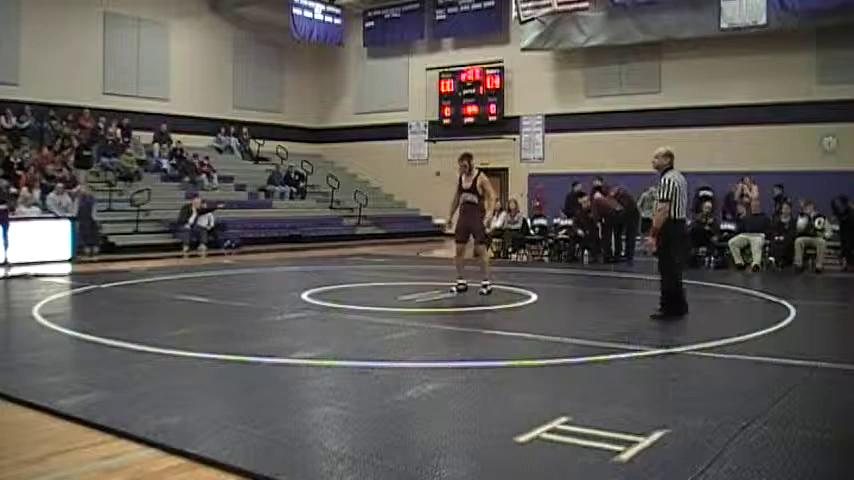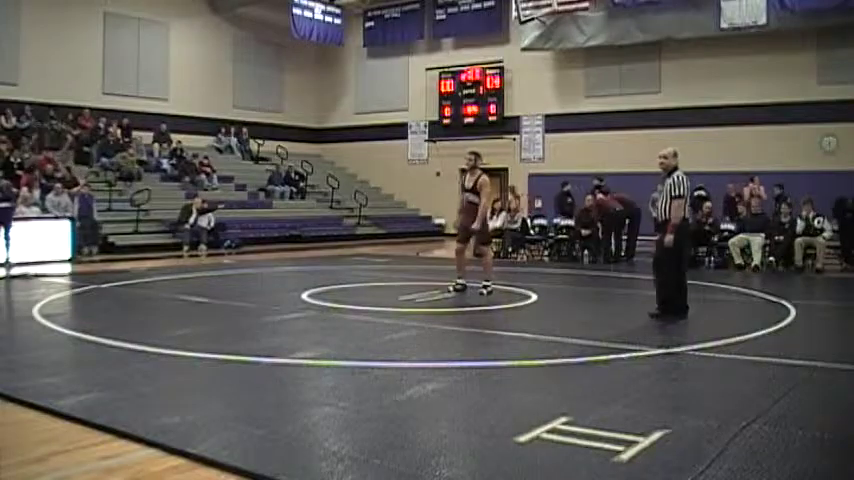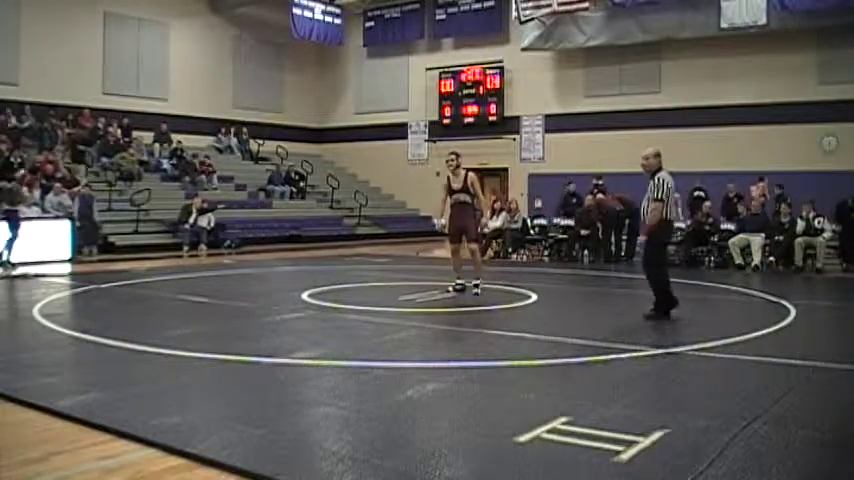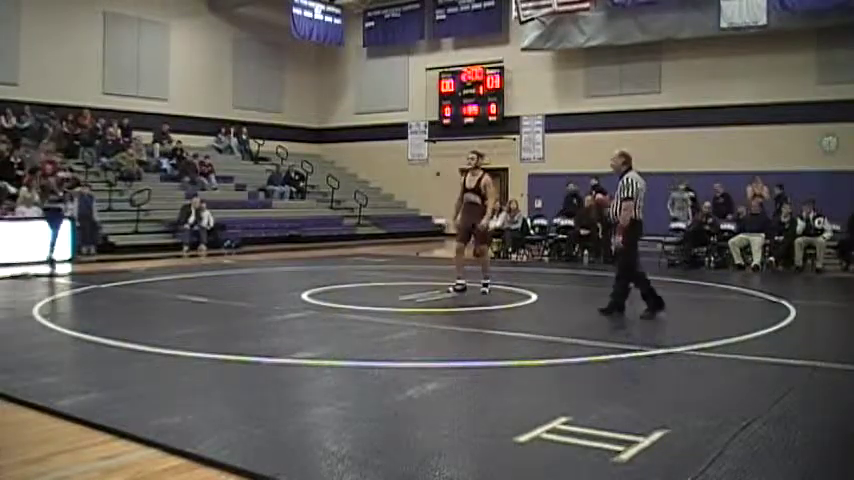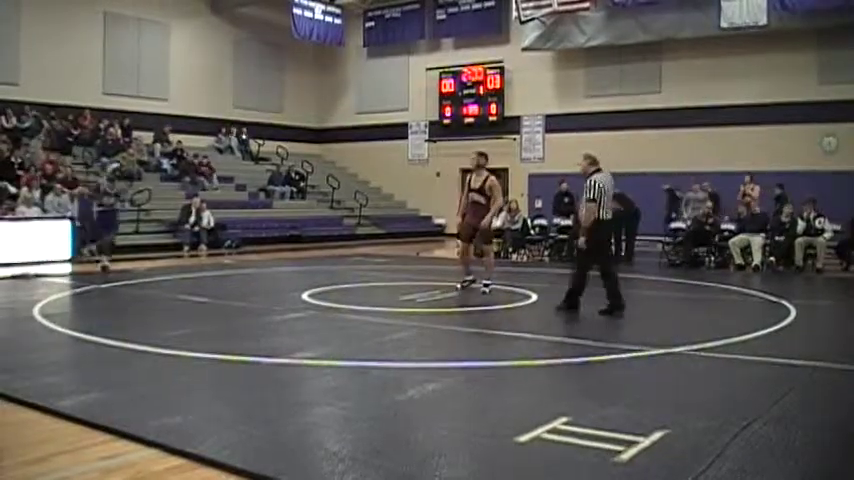
dt=0.7s
person 1, frame 1
left shoulder: (667, 179)
right shoulder: (678, 176)
left elbow: (662, 210)
left wrist: (652, 234)
left hip: (669, 228)
right hip: (679, 226)
left knee: (667, 269)
right knee: (674, 268)
left ankle: (669, 309)
right ankle: (678, 306)
person 1, frame 2
left shoulder: (677, 178)
right shoulder: (670, 178)
left elbow: (678, 207)
left wrist: (670, 232)
left hip: (674, 230)
right hip: (676, 230)
left knee: (662, 267)
right knee: (677, 270)
left ankle: (666, 308)
right ankle: (679, 308)
person 1, frame 3
left shoulder: (659, 179)
right shoulder: (659, 178)
left elbow: (656, 209)
left wrist: (645, 232)
left hip: (657, 228)
right hip: (658, 228)
left knee: (655, 268)
right knee: (652, 266)
left ankle: (662, 309)
right ankle: (667, 300)
person 1, frame 4
left shoulder: (628, 179)
right shoulder: (630, 178)
left elbow: (627, 209)
left wrist: (620, 234)
left hip: (628, 228)
right hip: (629, 228)
left knee: (629, 269)
right knee: (623, 268)
left ankle: (654, 303)
right ankle: (616, 304)
person 1, frame 5
left shoulder: (592, 181)
right shoulder: (607, 177)
left elbow: (590, 210)
left wrist: (583, 234)
left hip: (595, 228)
right hip: (606, 226)
left knee: (582, 267)
right knee: (606, 267)
left ankle: (571, 302)
right ankle: (615, 303)
person 2, frame 1
left shoulder: (481, 178)
right shoulder: (460, 178)
left elbow: (492, 196)
left wrist: (489, 214)
right wrist: (450, 215)
left hip: (477, 217)
right hip: (463, 217)
left knee: (480, 249)
right knee: (459, 249)
left ankle: (487, 283)
right ankle: (461, 282)
person 2, frame 2
left shoulder: (483, 179)
right shoulder: (465, 176)
left elbow: (485, 202)
left wrist: (478, 221)
right wrist: (459, 216)
left hip: (478, 218)
right hip: (466, 218)
left knee: (484, 250)
right knee: (459, 249)
left ankle: (488, 284)
right ankle: (461, 282)
person 2, frame 3
left shoulder: (470, 176)
right shoulder: (447, 180)
left elbow: (480, 197)
right elbow: (443, 200)
right wrist: (439, 218)
left hip: (469, 214)
right hip: (454, 216)
left knee: (473, 248)
right knee: (454, 249)
left ankle: (476, 282)
right ankle: (459, 282)
person 2, frame 4
left shoulder: (485, 179)
right shoulder: (465, 177)
left elbow: (491, 200)
left wrist: (486, 218)
right wrist: (455, 217)
left hip: (479, 217)
right hip: (465, 216)
left knee: (483, 250)
right knee: (459, 248)
left ankle: (486, 282)
right ankle: (460, 282)
person 2, frame 5
left shoulder: (491, 180)
right shoulder: (469, 177)
left elbow: (499, 200)
left wrist: (489, 217)
right wrist: (459, 216)
left hip: (483, 218)
right hip: (469, 216)
left knee: (486, 249)
right knee: (463, 248)
left ankle: (487, 282)
right ankle: (468, 277)
